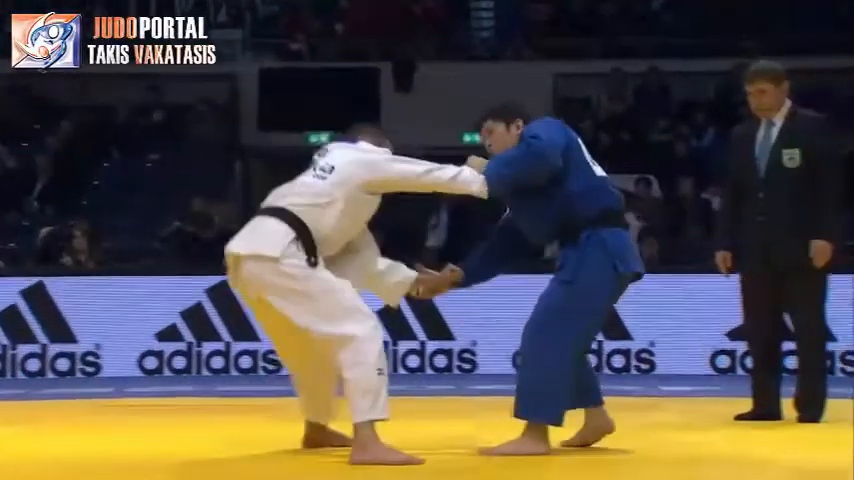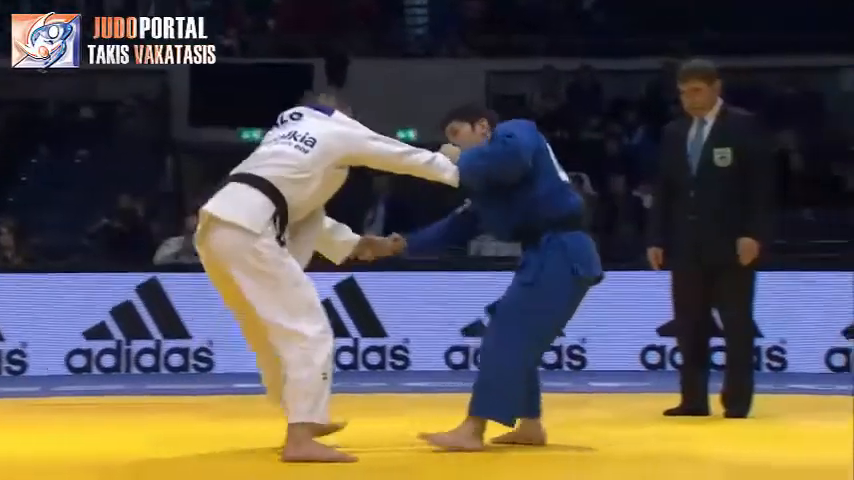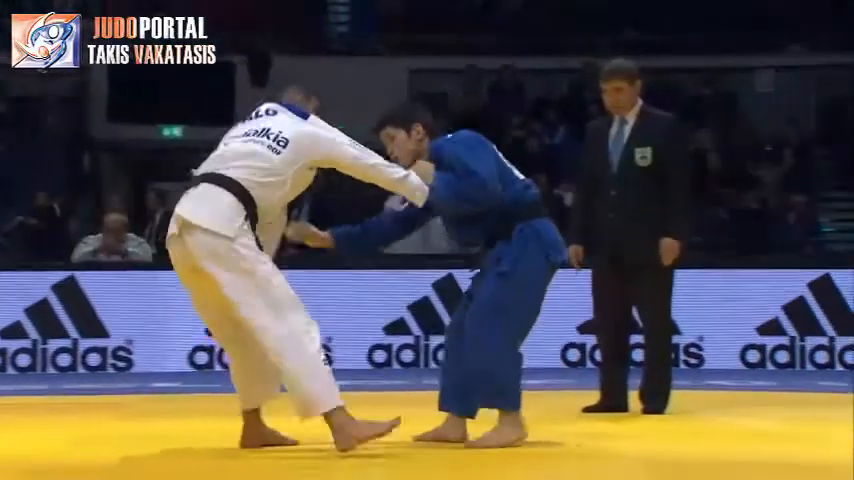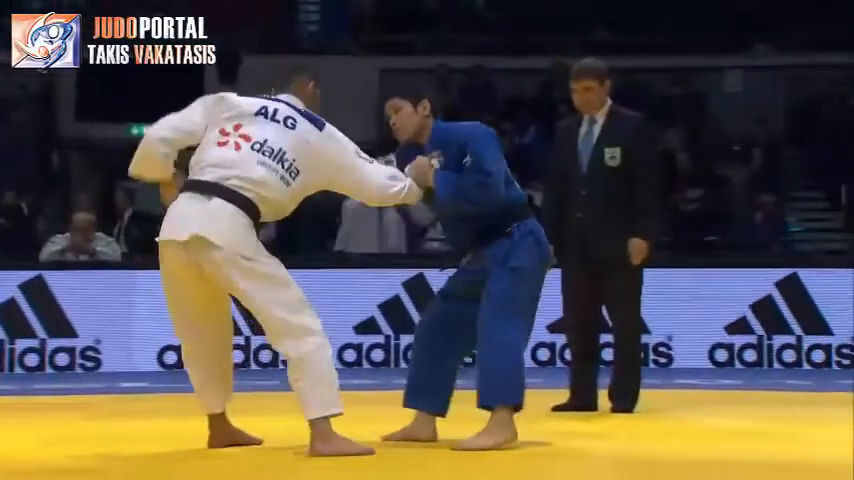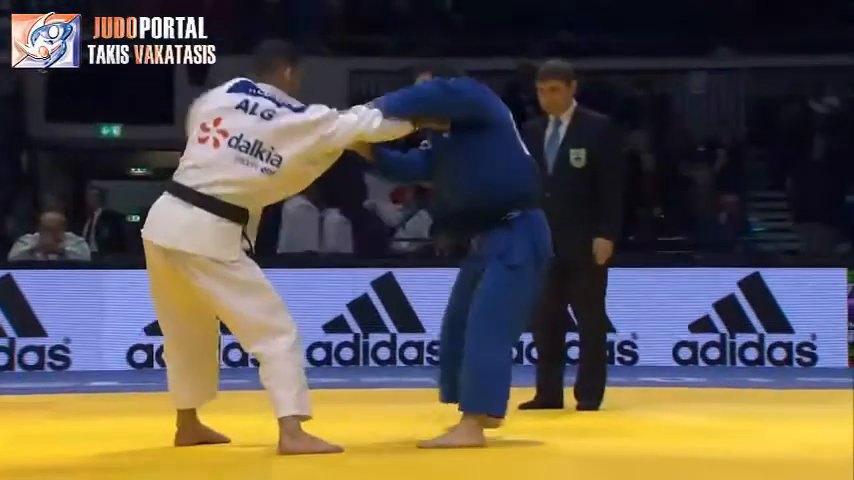
dt=0.3s
person 1, frame 1
left shoulder: (352, 192)
right shoulder: (364, 158)
left elbow: (361, 260)
right elbow: (429, 175)
left wrist: (413, 283)
right wrist: (486, 181)
left hip: (252, 251)
right hip: (273, 254)
left knee: (316, 346)
right knee: (359, 332)
left ankle: (316, 429)
right ankle: (366, 443)
person 1, frame 2
left shoulder: (286, 131)
right shoulder: (337, 127)
left elbow: (307, 218)
right elbow: (404, 155)
left wrist: (355, 244)
right wrist: (458, 169)
left hip: (219, 221)
right hip: (246, 225)
left knee: (271, 328)
right knee: (306, 330)
left ankle: (301, 423)
right ankle: (298, 440)
person 1, frame 3
left shoulder: (248, 127)
right shoulder: (309, 129)
right elbow: (372, 165)
right wrist: (425, 190)
left hip: (185, 223)
right hip: (219, 226)
left knee: (242, 331)
right knee: (285, 323)
left ankle: (253, 426)
right ankle: (341, 425)
person 1, frame 4
left shoulder: (230, 104)
right shoulder: (323, 140)
left elbow: (156, 139)
right elbow: (377, 186)
left wrist: (166, 176)
right wrist: (414, 187)
left hip: (177, 223)
right hip: (228, 233)
left knee: (202, 333)
right knee: (299, 328)
left ankle: (219, 427)
right ankle: (323, 435)
person 1, frame 5
left shoulder: (223, 94)
right shoulder: (304, 121)
left elbow: (198, 120)
right elbow: (366, 125)
right wrist: (414, 116)
left hip: (162, 221)
right hip: (207, 234)
left knee: (187, 331)
right knee: (273, 329)
left ankle: (187, 425)
right ankle: (291, 432)
person 2, frame 1
left shoulder: (546, 134)
right shoulder: (523, 184)
left elbow: (538, 161)
right elbow: (506, 242)
left wrist: (489, 172)
right wrist: (459, 275)
left hip: (600, 249)
right hip: (591, 249)
left knee: (546, 334)
right knee: (560, 337)
left ankle: (535, 435)
right ankle: (596, 418)
person 2, frame 2
left shoulder: (515, 133)
right shoulder: (488, 175)
left elbow: (512, 159)
right elbow: (461, 224)
left wrist: (466, 160)
right wrist: (406, 243)
left hip: (559, 251)
right hip: (554, 252)
left knee: (508, 334)
right knee: (516, 336)
left ankle: (473, 431)
right ankle: (529, 425)
person 2, frame 3
left shoulder: (461, 145)
right shoulder: (434, 170)
left elbow: (483, 192)
right elbow: (394, 224)
left wrist: (434, 182)
right wrist: (331, 238)
left hip: (528, 241)
right hip: (511, 245)
left knee: (491, 328)
right knee: (466, 330)
left ankle: (510, 423)
right ankle: (455, 423)
person 2, frame 4
left shoulder: (471, 137)
right shoulder: (416, 152)
left elbow: (487, 192)
left wrist: (435, 181)
left hip: (516, 244)
right hip: (481, 252)
left knee: (498, 328)
right knee: (437, 330)
left ankle: (501, 425)
right ankle: (423, 422)
person 2, frame 5
left shoulder: (478, 104)
right shoulder: (443, 139)
left elbow: (442, 93)
right elbow: (410, 168)
left wrist: (382, 106)
right wrist: (369, 150)
left hip: (517, 234)
right hip: (488, 237)
left knee: (488, 326)
right knee: (458, 325)
left ankle: (471, 426)
right ankle: (482, 411)
person 3, frame 1
left shoulder: (813, 126)
right shoulder: (742, 135)
left elbow: (830, 186)
right elbow: (732, 192)
left wrist: (823, 236)
right wrist: (725, 242)
left hip: (800, 246)
right hip: (757, 248)
left knee: (809, 328)
right knee: (760, 331)
left ankle: (809, 404)
right ankle: (765, 404)
person 3, frame 2
left shoulder: (743, 126)
right shoulder: (673, 133)
left elbow: (760, 185)
right elbow: (664, 189)
left wrist: (753, 233)
right wrist: (656, 238)
left hip: (730, 243)
right hip: (685, 244)
left knee: (737, 324)
right knee: (689, 325)
left ankle: (737, 401)
right ankle: (693, 399)
person 3, frame 3
left shoulder: (664, 127)
right shoulder: (595, 131)
left elbow: (678, 185)
right elbow: (586, 188)
left wrist: (673, 234)
right wrist: (577, 236)
left hip: (649, 242)
right hip: (606, 243)
left knee: (655, 322)
right knee: (608, 323)
left ankle: (655, 397)
right ankle: (613, 396)
person 3, frame 4
left shoulder: (633, 127)
right shoulder: (565, 131)
left elbow: (647, 185)
right elbow: (555, 187)
left wrist: (642, 233)
right wrist: (548, 234)
left hip: (618, 241)
right hip: (575, 242)
left knee: (625, 321)
right knee: (579, 322)
left ankle: (623, 396)
right ankle: (582, 395)
person 3, frame 5
left shoulder: (598, 128)
right shoulder: (531, 131)
left elbow: (612, 186)
left wrist: (606, 234)
left hip: (584, 241)
left knee: (590, 320)
right knee: (545, 321)
left ankle: (589, 393)
right ankle: (548, 392)
